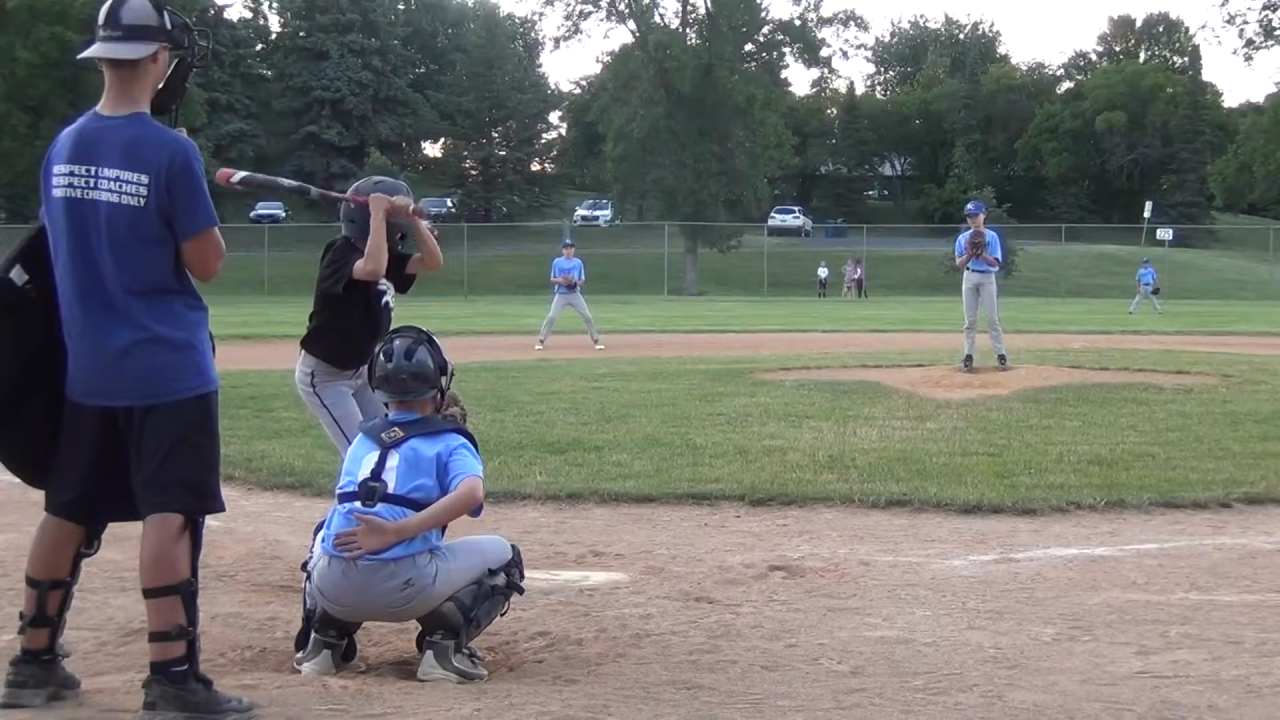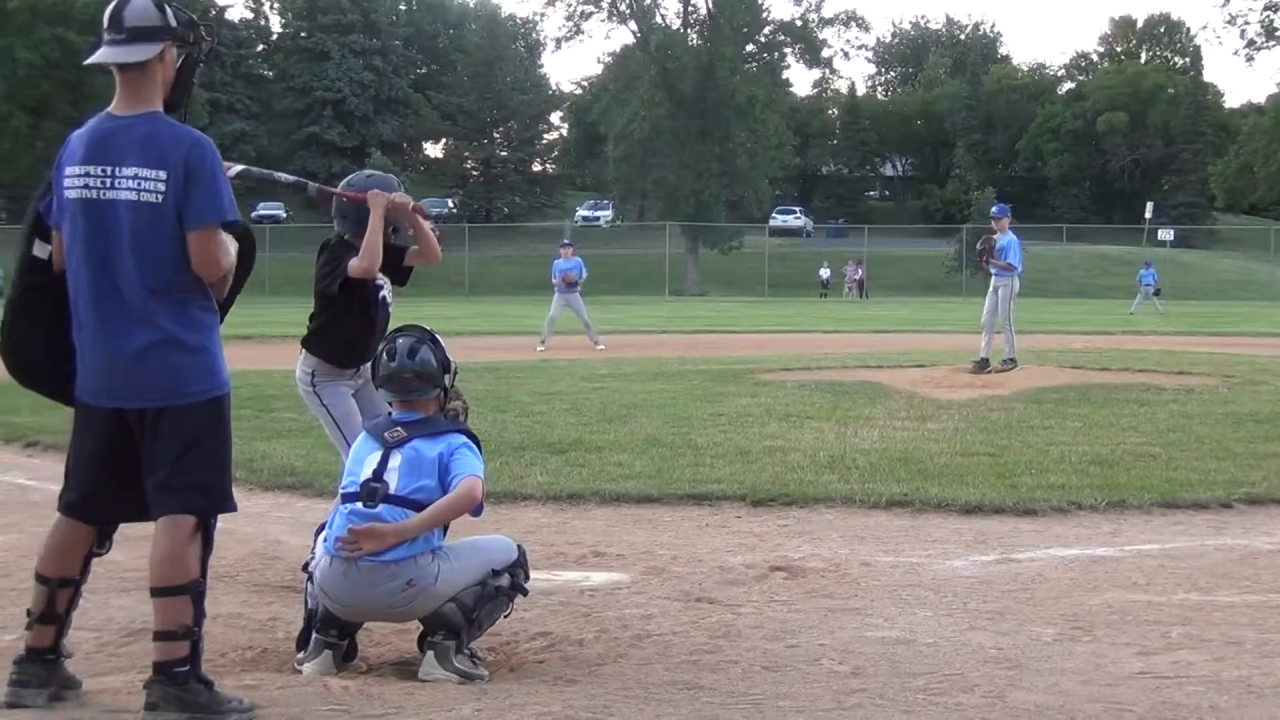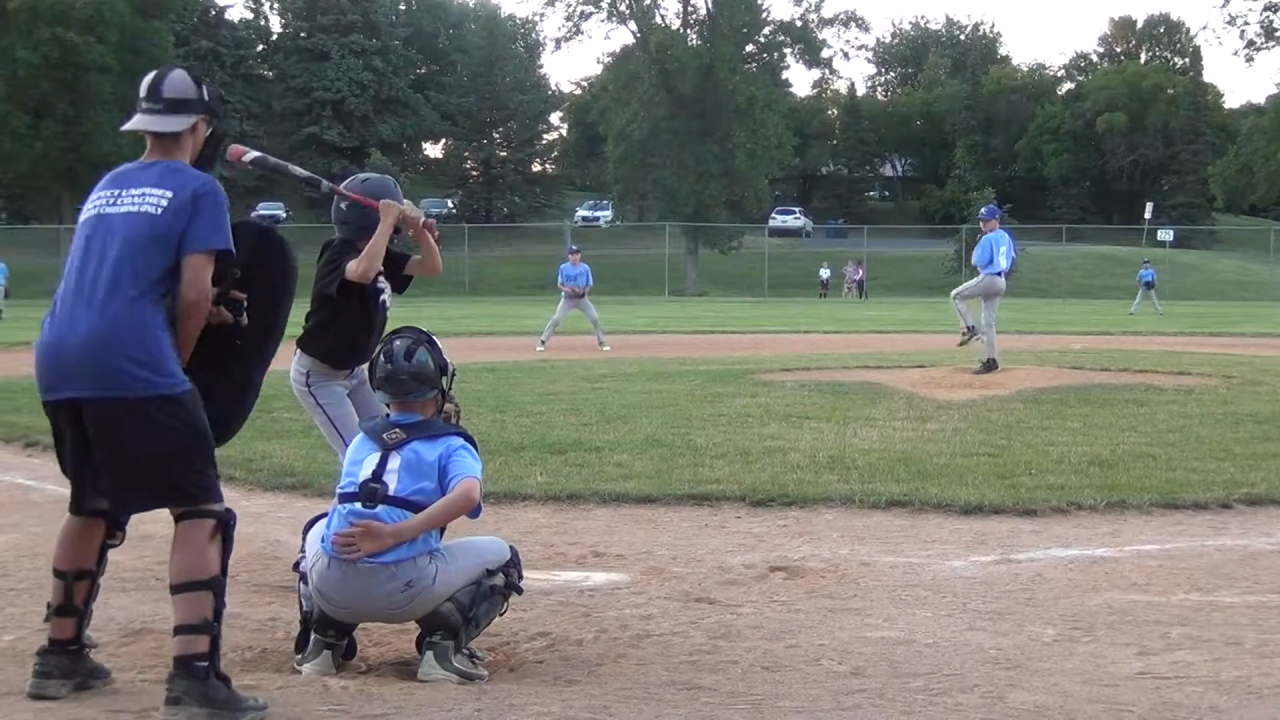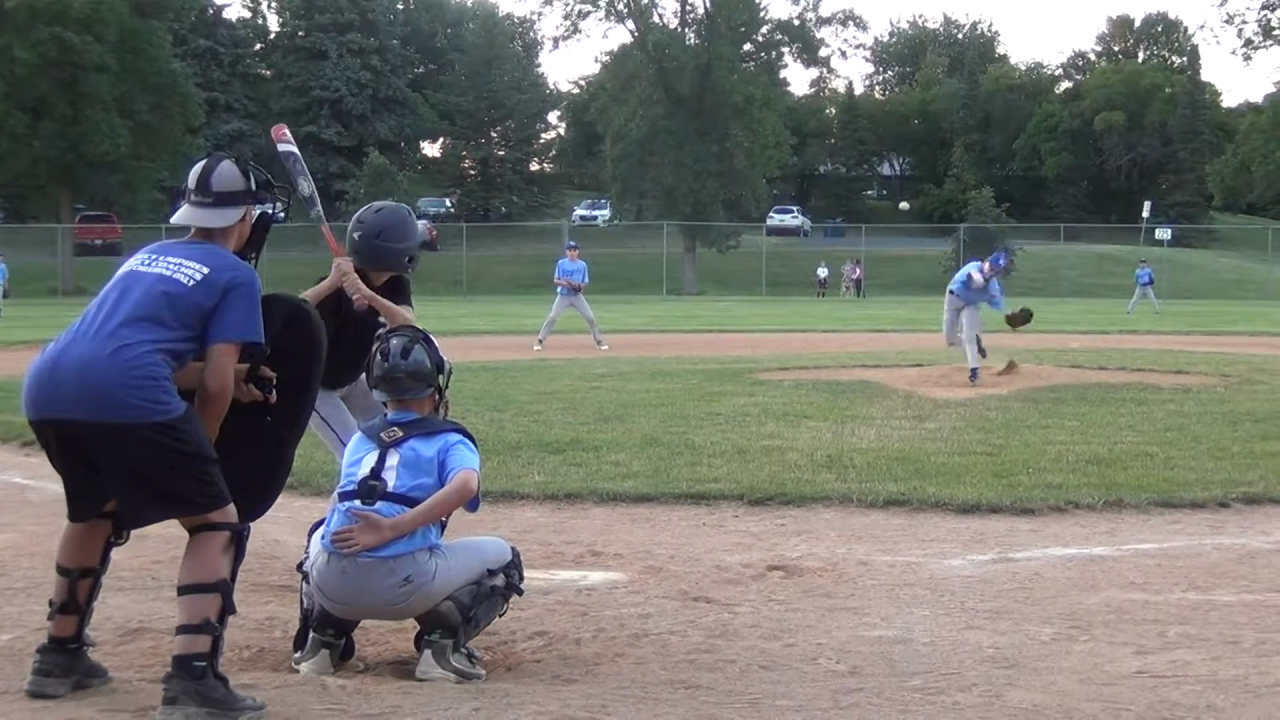
dt=1s
person 1, frame 1
left shoulder: (62, 147)
right shoulder: (170, 151)
left elbow: (58, 252)
right elbow: (207, 264)
left hip: (87, 368)
right hip: (167, 368)
left knee: (68, 512)
right knee: (170, 515)
person 1, frame 2
left shoulder: (75, 147)
right shoulder: (189, 150)
left elbow: (59, 257)
right elbow: (210, 266)
right wrist: (229, 255)
left hip: (99, 369)
right hip: (180, 367)
left knee: (80, 513)
right knee: (182, 515)
person 1, frame 3
left shoulder: (106, 185)
right shoulder: (200, 188)
right elbow: (193, 293)
left wrist: (193, 311)
right wrist: (177, 357)
left hip: (58, 361)
right hip: (130, 364)
left knee: (93, 505)
right knee: (201, 512)
left ankle: (60, 656)
person 1, frame 4
left shoulder: (146, 255)
right shoulder: (235, 274)
right elbow: (217, 382)
left wrist: (221, 377)
right wrist: (199, 449)
left hip: (47, 388)
right hip: (126, 396)
left knee: (98, 509)
right knee: (217, 523)
left ankle: (59, 655)
person 2, frame 1
left shoulder: (362, 439)
right shoulder: (449, 441)
right elbow: (471, 493)
right wrist: (395, 531)
left hip: (333, 587)
right hip: (404, 586)
right knee: (503, 555)
left ankle: (324, 640)
right ankle: (444, 646)
person 2, frame 2
left shoulder: (364, 438)
right shoulder: (453, 441)
right elbow: (469, 493)
right wrist: (395, 534)
left hip: (335, 587)
right hip: (406, 587)
right knee: (508, 556)
left ankle: (325, 641)
right ankle: (445, 646)
person 2, frame 3
left shoulder: (361, 440)
right shoulder: (450, 444)
right elbow: (467, 495)
right wrist: (392, 536)
left hip: (331, 588)
right hip: (403, 590)
left knee: (320, 528)
right knee: (502, 556)
left ankle: (323, 641)
right ankle: (444, 645)
person 2, frame 4
left shoulder: (360, 439)
right shoulder: (450, 440)
right elbow: (465, 485)
right wrist: (392, 529)
left hip: (332, 585)
right hip: (405, 585)
left knee: (323, 533)
right knee: (503, 558)
left ankle: (323, 641)
right ankle: (443, 646)
person 3, frame 1
left shoulder: (387, 256)
right shoulder: (342, 254)
left elbow: (433, 262)
right elbow: (373, 270)
left wrist: (413, 219)
right wrist: (379, 214)
left hip: (358, 371)
right hip: (322, 375)
person 3, frame 2
left shoulder: (382, 251)
right shoulder: (336, 254)
left elbow: (431, 255)
right elbow: (367, 268)
left wrist: (410, 215)
right wrist: (378, 212)
left hip: (359, 370)
right hip: (323, 374)
person 3, frame 3
left shoulder: (382, 256)
right shoulder: (339, 255)
left elbow: (432, 266)
right elbow: (364, 272)
left wrist: (419, 227)
right wrist: (387, 222)
left hip: (353, 371)
right hip: (317, 375)
person 3, frame 4
left shoulder: (397, 284)
right shoulder: (341, 287)
left elbow: (406, 322)
left wrist: (367, 294)
right wrist: (330, 283)
left hip: (352, 379)
